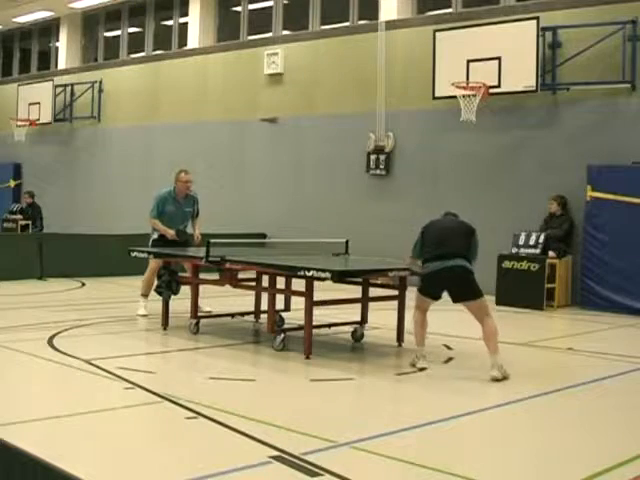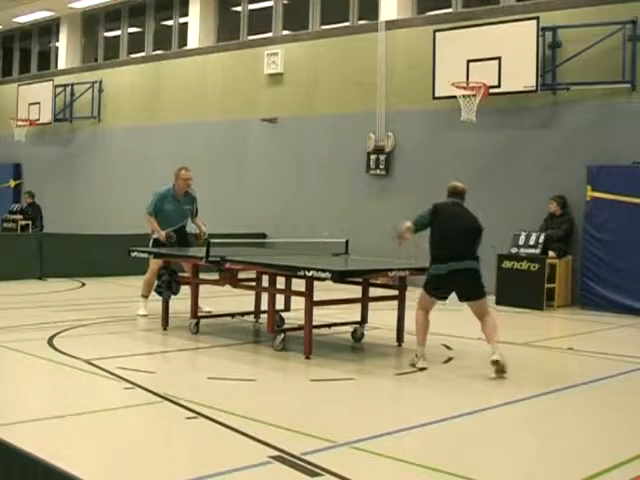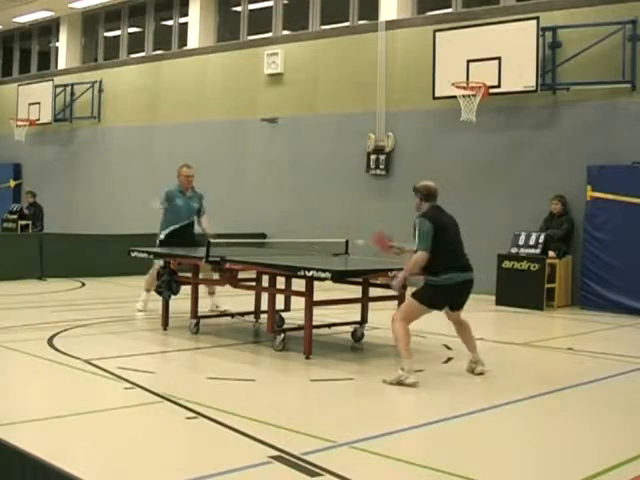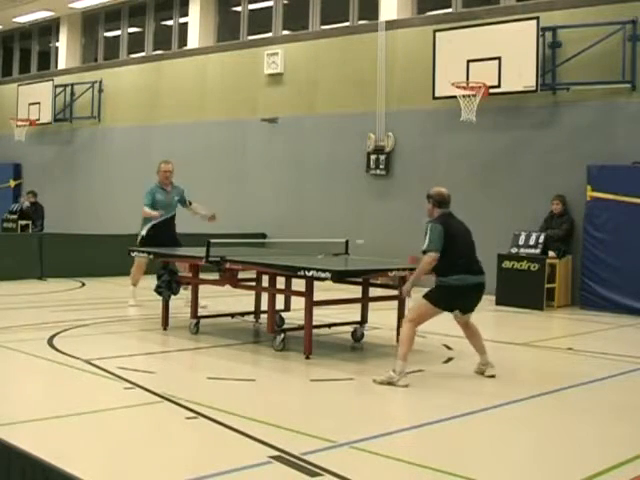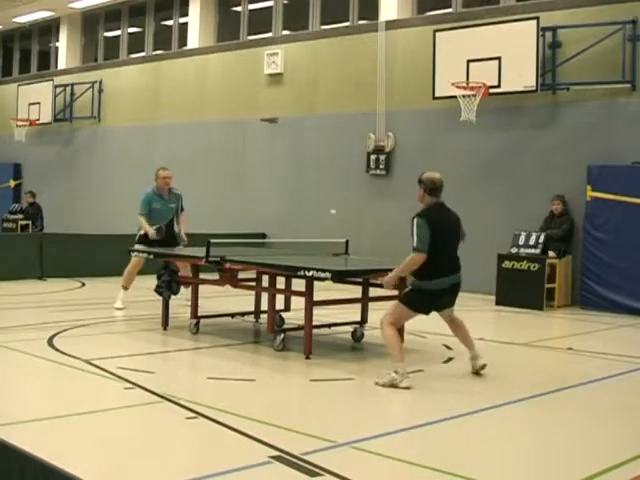
dt=1s
person 1, frame 1
left shoulder: (429, 226)
right shoulder: (468, 228)
left elbow: (413, 259)
right elbow: (471, 259)
left wrist: (421, 269)
left hip: (431, 270)
right hip: (460, 270)
left knee: (420, 309)
right knee: (486, 318)
left ankle: (420, 356)
right ankle: (496, 365)
person 1, frame 2
left shoulder: (437, 209)
right shoulder: (474, 221)
left elbow: (408, 227)
left wrist: (401, 234)
left hip: (441, 270)
right hip: (469, 270)
left knee: (422, 308)
right knee: (485, 316)
left ankle: (420, 356)
right ankle: (496, 354)
person 1, frame 3
left shoulder: (424, 219)
right shoulder: (447, 218)
left elbow: (422, 255)
left wrist: (402, 277)
right wrist: (408, 253)
left hip: (441, 283)
right hip: (465, 279)
left knee: (399, 319)
right knee: (456, 319)
left ankle: (407, 371)
right ankle: (476, 361)
person 1, frame 4
left shoulder: (436, 224)
right shoulder: (459, 225)
left elbow: (432, 257)
left wrist: (411, 281)
right wrist: (429, 270)
left hip: (453, 285)
right hip: (477, 284)
left knee: (410, 320)
right knee: (463, 321)
left ankle: (398, 372)
right ankle: (486, 364)
person 1, frame 5
left shoulder: (422, 218)
right shoulder: (452, 216)
left elbow: (419, 256)
left wrist: (394, 275)
left hip: (427, 287)
right hip: (452, 283)
left knee: (388, 322)
right knee: (450, 318)
left ankle: (399, 374)
right ankle: (475, 358)
person 2, frame 1
left shoulder: (193, 198)
right shoulder: (163, 197)
left elbow: (195, 217)
right elbow: (153, 219)
left wrist: (196, 230)
right wrist: (166, 231)
left hip: (181, 236)
right hip: (161, 236)
left knee: (193, 267)
right knee: (153, 267)
right ankle: (143, 303)
person 2, frame 2
left shoulder: (191, 197)
right shoulder: (162, 194)
left elbow: (194, 216)
right elbow: (149, 215)
left wrist: (200, 227)
right wrist: (158, 231)
left hip: (180, 235)
right hip: (161, 237)
left knee: (192, 268)
right knee: (154, 269)
right ankle: (143, 304)
person 2, frame 3
left shoulder: (198, 196)
right shoulder: (171, 193)
left elbow: (201, 216)
right elbow: (162, 210)
left wrist: (205, 229)
right wrist: (163, 207)
left hip: (188, 238)
right hip: (169, 237)
left knee: (206, 267)
right knee: (159, 268)
left ankle: (213, 303)
right ankle: (144, 299)
person 2, frame 4
left shoulder: (178, 191)
right shoulder: (152, 191)
left elbow: (190, 206)
right elbow: (144, 211)
left wrist: (206, 215)
right wrist: (155, 214)
left hip: (169, 234)
right hip: (150, 233)
left knee: (183, 264)
right knee: (139, 264)
right ankle: (133, 294)
person 2, frame 5
left shoulder: (176, 196)
right shoulder: (148, 196)
left elbow: (180, 214)
right elbow: (141, 217)
left wrist: (181, 231)
right wrist: (149, 230)
left hip: (168, 236)
right hip: (148, 236)
left knee: (185, 263)
right knee: (135, 264)
right ankle: (121, 297)
